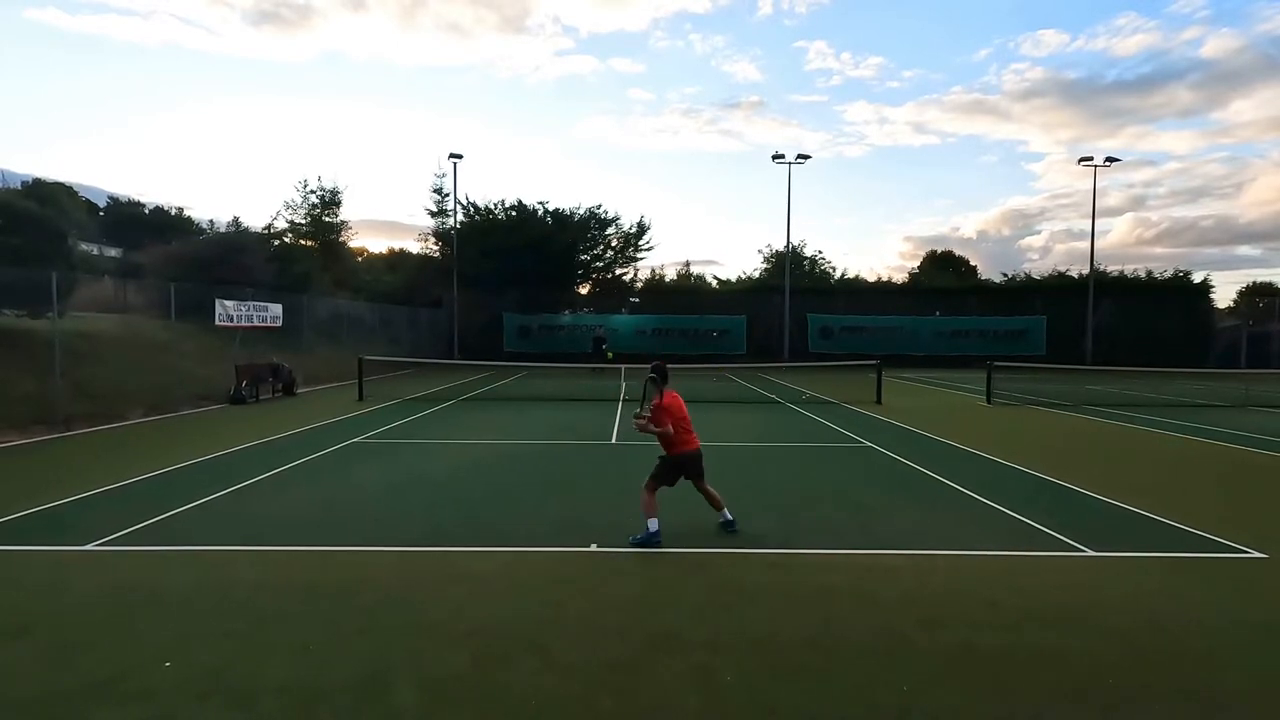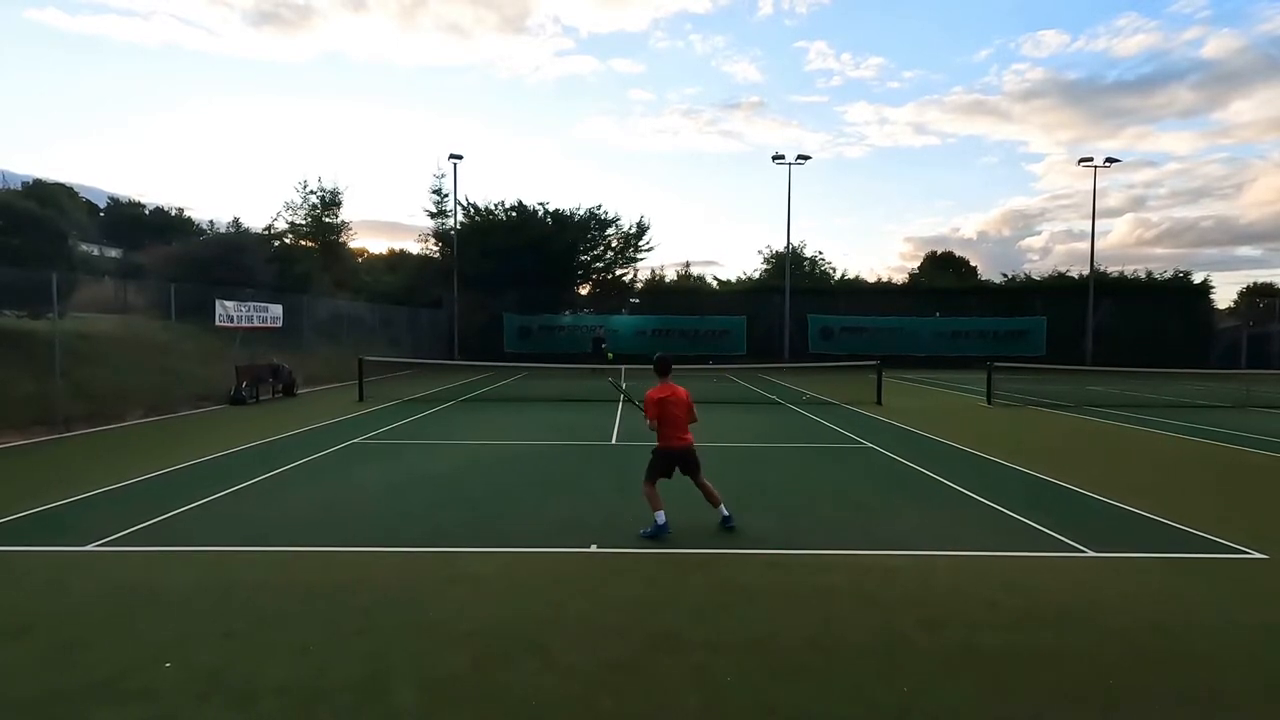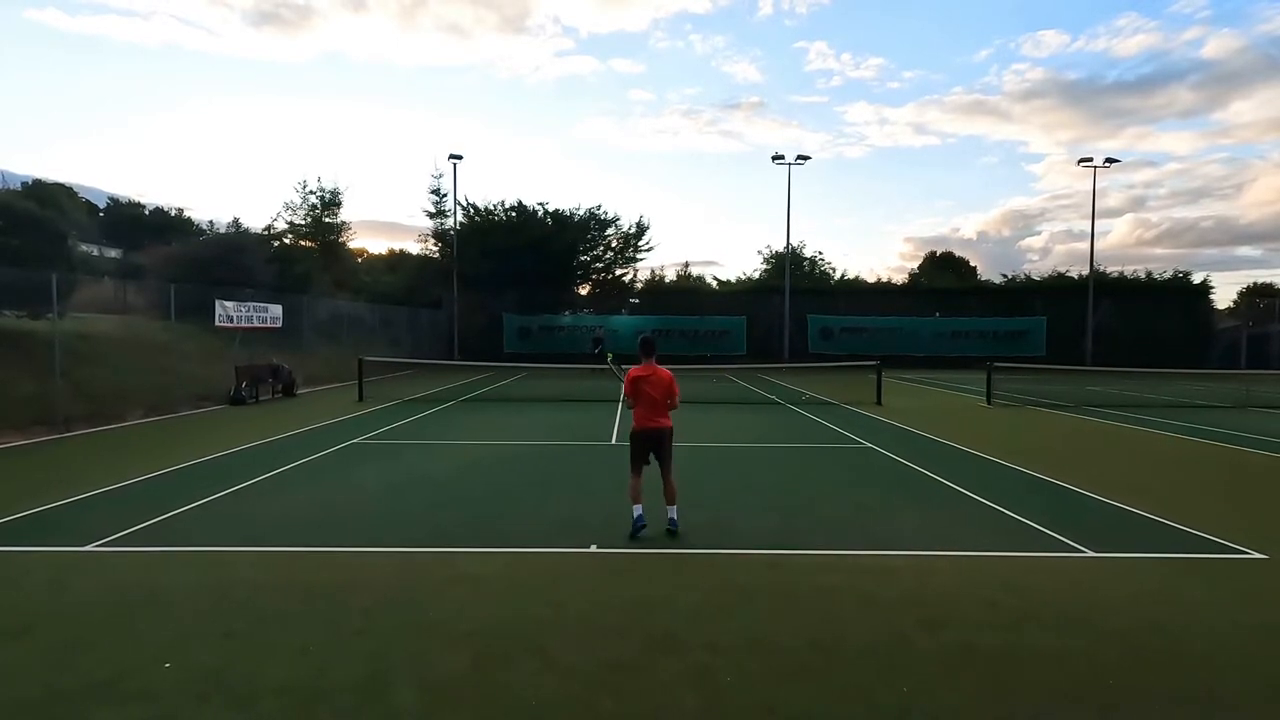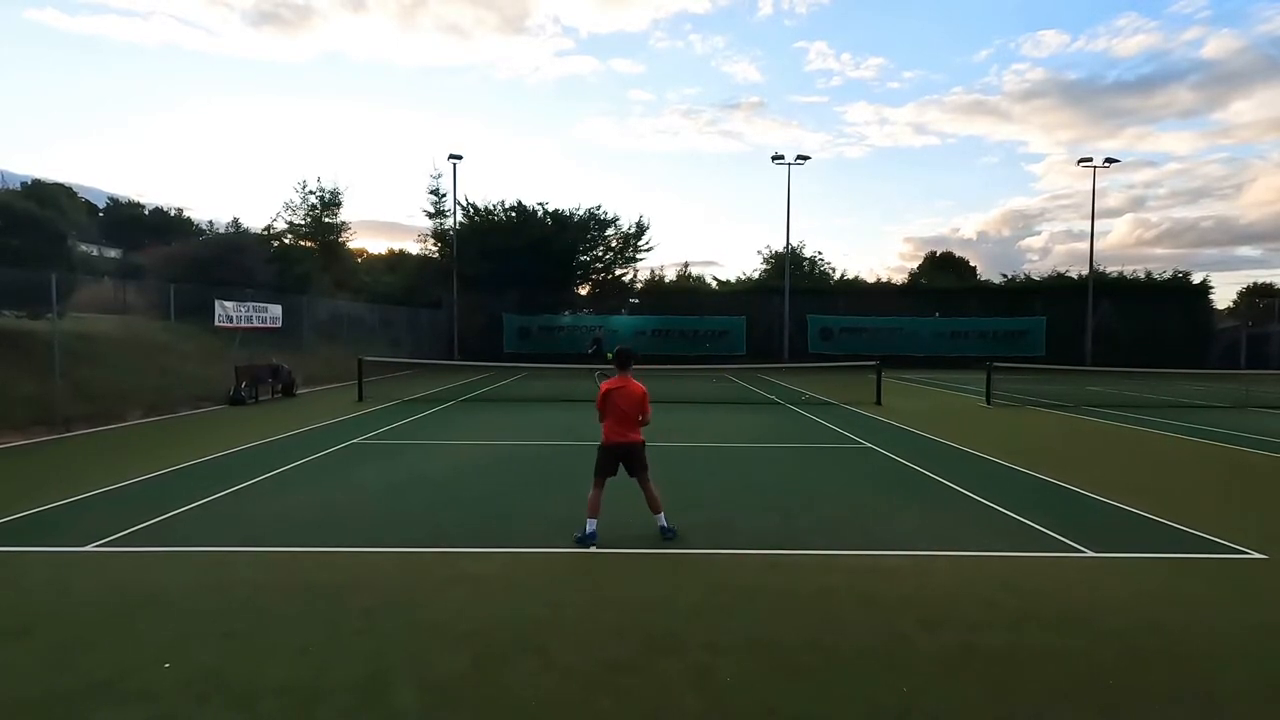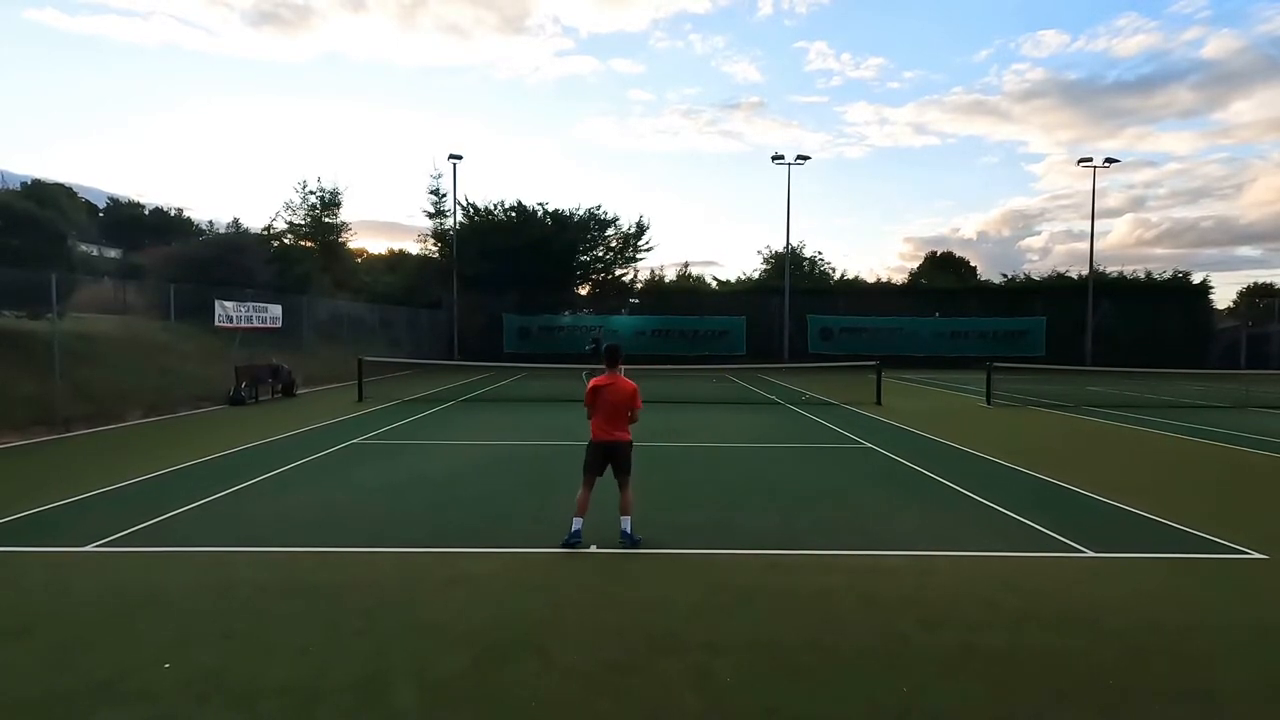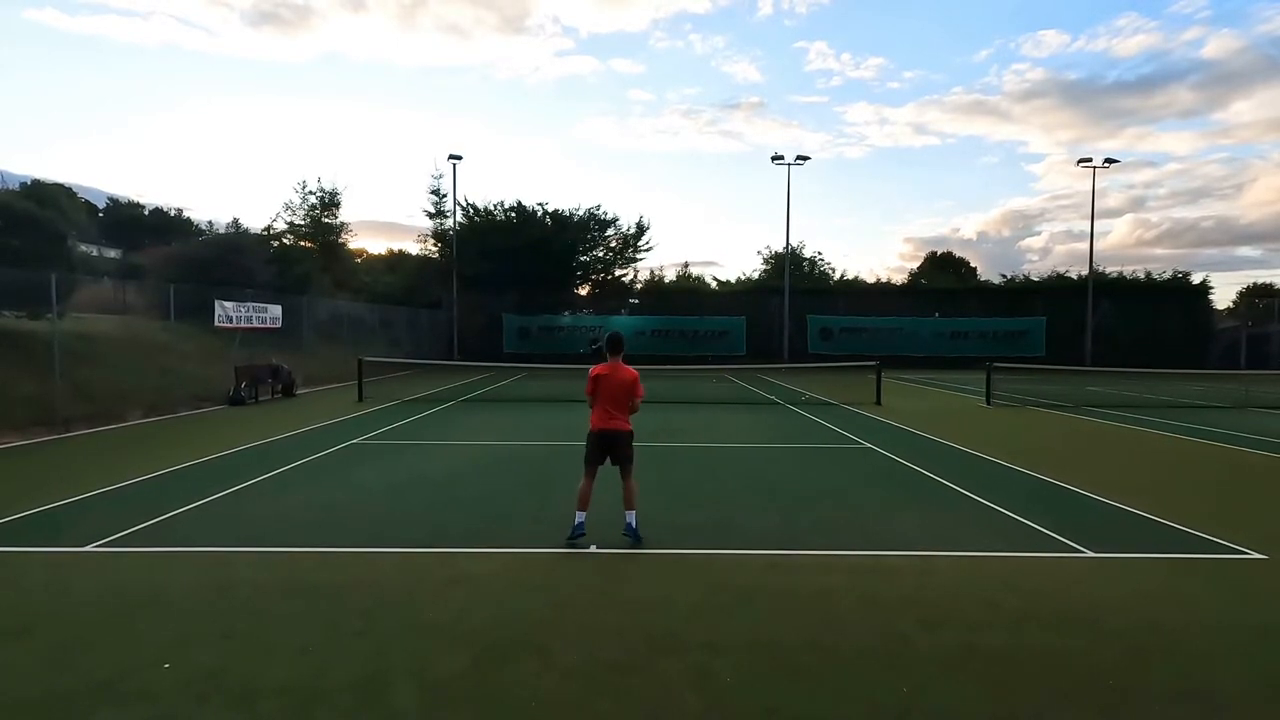
dt=0.3s
person 1, frame 1
left shoulder: (658, 404)
right shoulder: (675, 397)
left elbow: (668, 433)
left wrist: (647, 429)
right wrist: (647, 418)
left hip: (677, 454)
right hip: (694, 451)
left knee: (649, 489)
right knee: (702, 486)
left ankle: (652, 532)
right ankle: (728, 519)
person 1, frame 2
left shoulder: (651, 396)
right shoulder: (683, 392)
left elbow: (653, 426)
right elbow: (694, 418)
left wrist: (648, 420)
left hip: (667, 449)
right hip: (686, 445)
left knee: (649, 483)
right knee: (700, 481)
left ankle: (661, 523)
right ankle: (725, 516)
person 1, frame 3
left shoulder: (633, 375)
right shoulder: (668, 375)
left elbow: (630, 404)
right elbow: (675, 403)
left hip: (641, 431)
right hip: (664, 429)
left knee: (636, 474)
right knee: (667, 475)
left ankle: (638, 516)
right ankle: (672, 519)
person 1, frame 4
left shoulder: (606, 387)
right shoulder: (641, 389)
left elbow: (601, 417)
right elbow: (646, 420)
left hip: (611, 444)
right hip: (634, 443)
left knee: (597, 486)
right knee: (646, 485)
left ankle: (590, 532)
right ankle: (664, 526)
person 1, frame 5
left shoulder: (594, 384)
right shoulder: (631, 387)
left elbow: (589, 415)
right elbow: (635, 417)
left hip: (599, 441)
right hip: (622, 442)
left knee: (586, 486)
right knee: (625, 487)
left ankle: (576, 531)
right ankle: (626, 531)
person 1, frame 6
left shoulder: (595, 372)
right shoulder: (632, 375)
left elbow: (591, 403)
right elbow: (636, 407)
left hip: (598, 431)
right hip: (622, 432)
left knee: (588, 477)
right knee: (627, 478)
left ankle: (579, 524)
right ankle: (631, 526)
